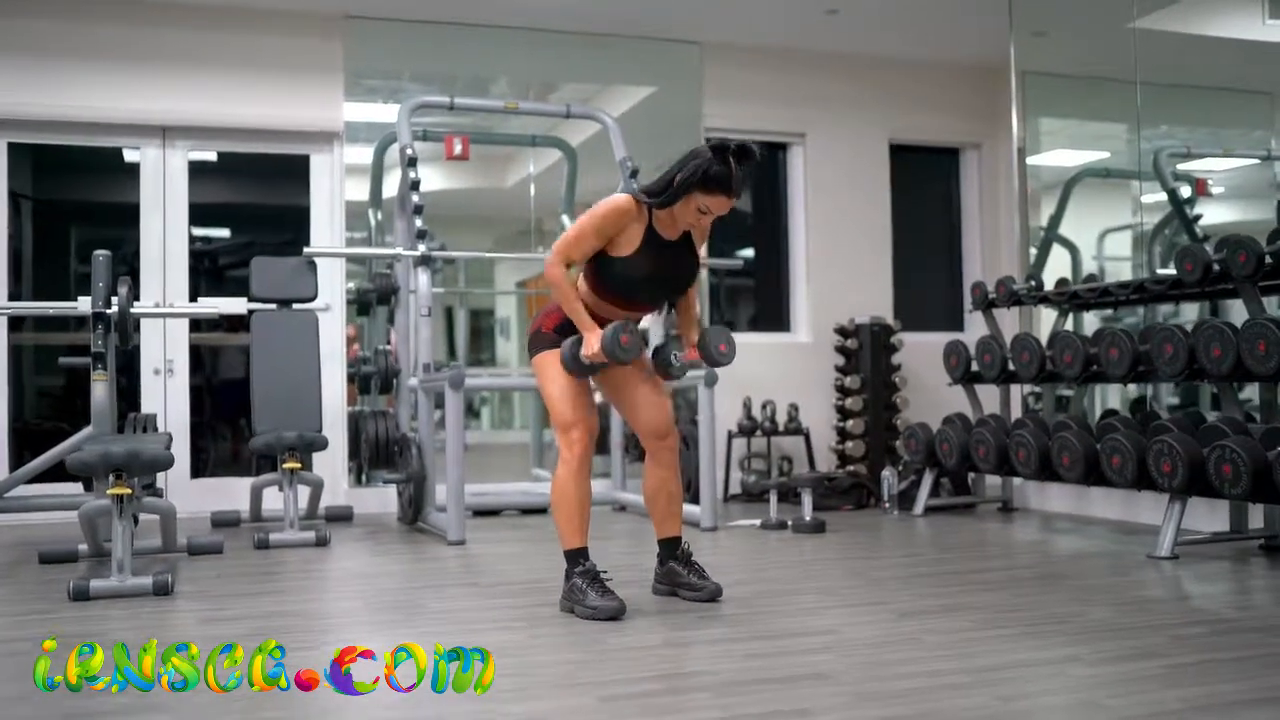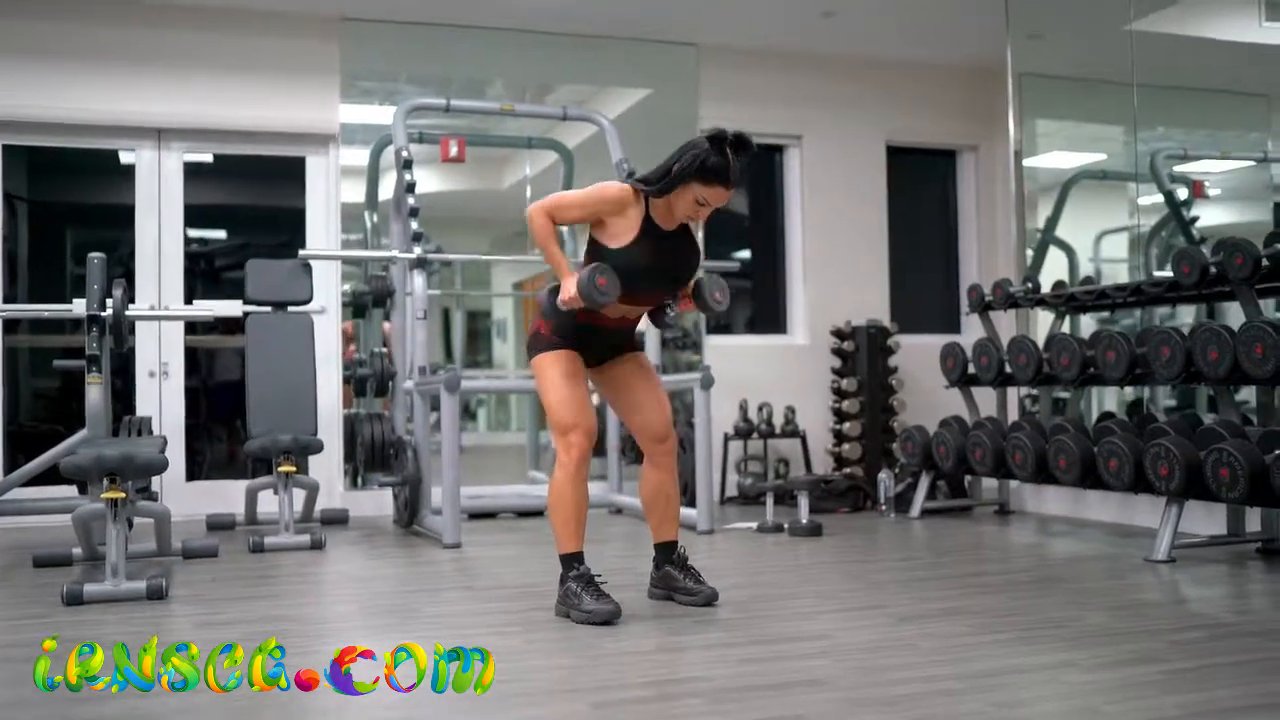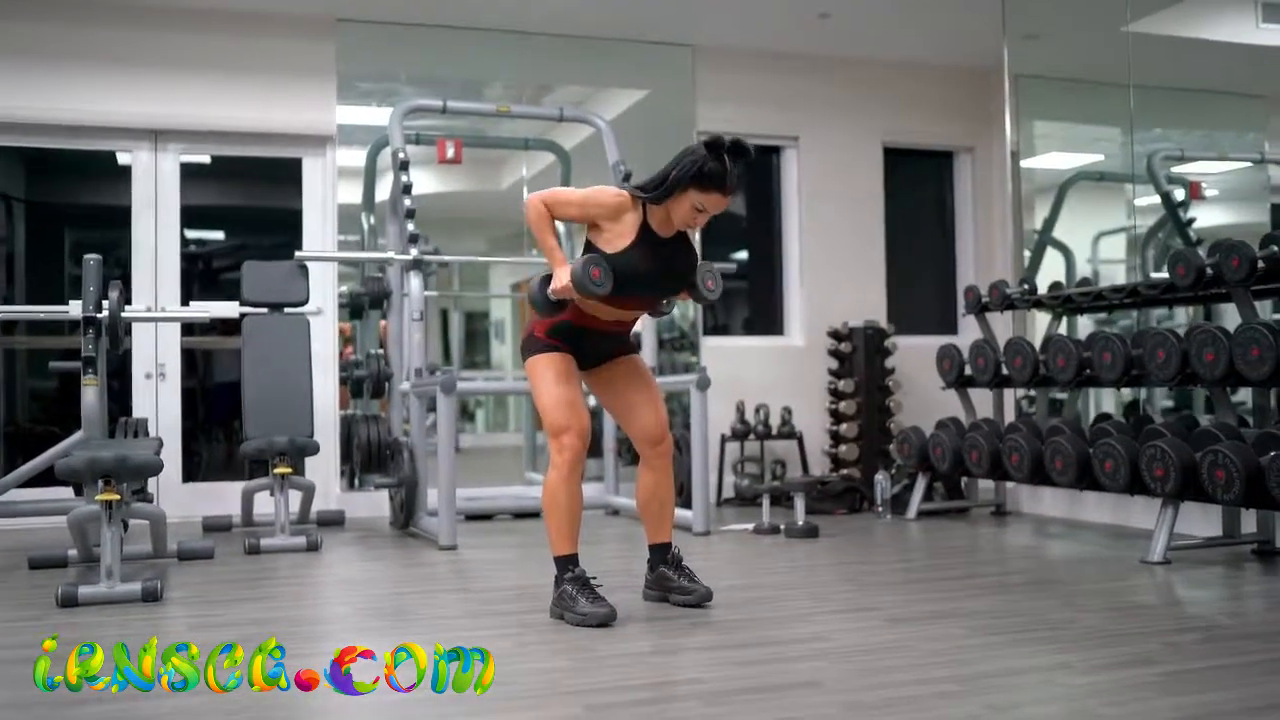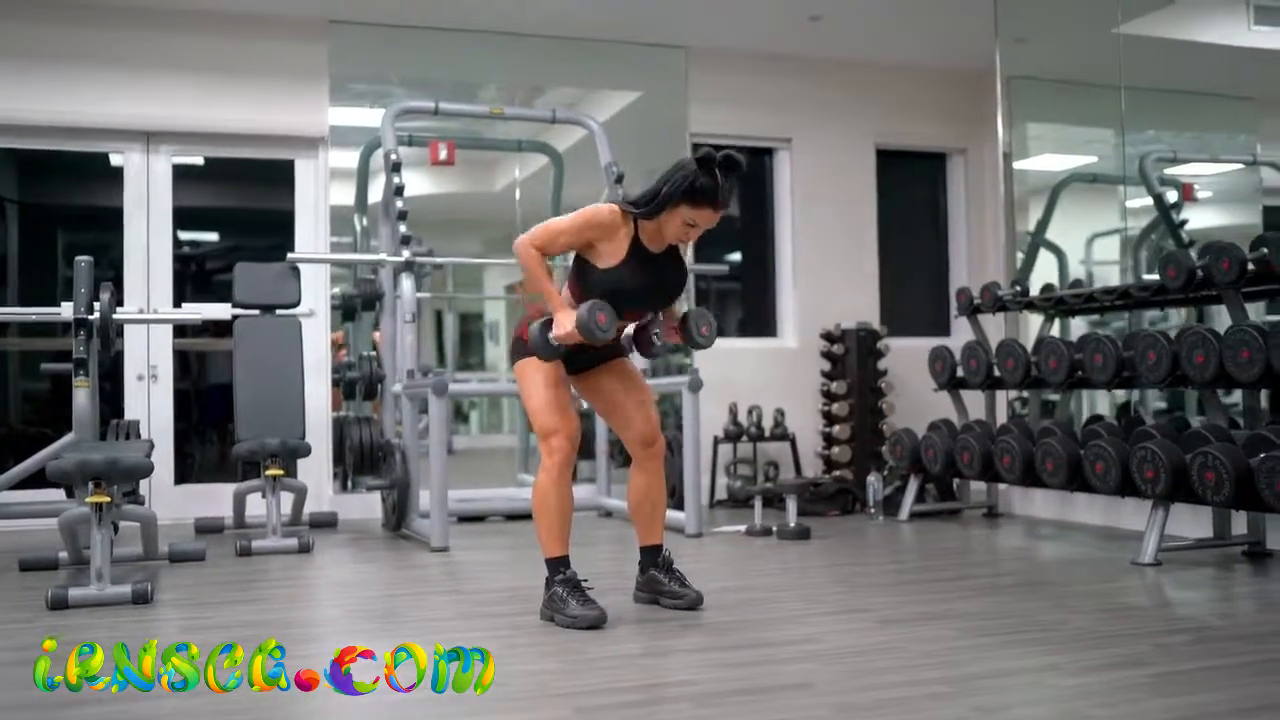
dt=0.2s
person 1, frame 1
left shoulder: (697, 229)
right shoulder: (621, 211)
left elbow: (683, 287)
right elbow: (555, 265)
left wrist: (691, 335)
right wrist: (590, 330)
right hip: (564, 332)
left knee: (664, 435)
right knee: (579, 438)
left ankle: (671, 561)
right ankle: (578, 575)
person 1, frame 2
left shoulder: (691, 218)
right shoulder: (618, 200)
right elbow: (538, 213)
left wrist: (686, 292)
right wrist: (568, 276)
left hip: (620, 339)
right hip: (563, 330)
left knee: (663, 439)
right knee: (577, 441)
left ankle: (667, 564)
right ankle: (572, 579)
person 1, frame 3
left shoulder: (685, 223)
right shoulder: (615, 206)
right elbow: (536, 203)
left wrist: (679, 287)
right wrist: (560, 266)
left hip: (614, 342)
right hip: (558, 334)
left knee: (658, 441)
right knee: (570, 442)
left ankle: (662, 566)
right ankle: (567, 582)
person 1, frame 4
left shoulder: (678, 239)
right shoulder: (607, 221)
right elbow: (526, 245)
left wrist: (670, 322)
right wrist: (559, 310)
left hip: (603, 347)
right hip: (545, 340)
left knee: (650, 442)
right knee: (560, 443)
left ankle: (652, 568)
right ankle: (558, 583)
